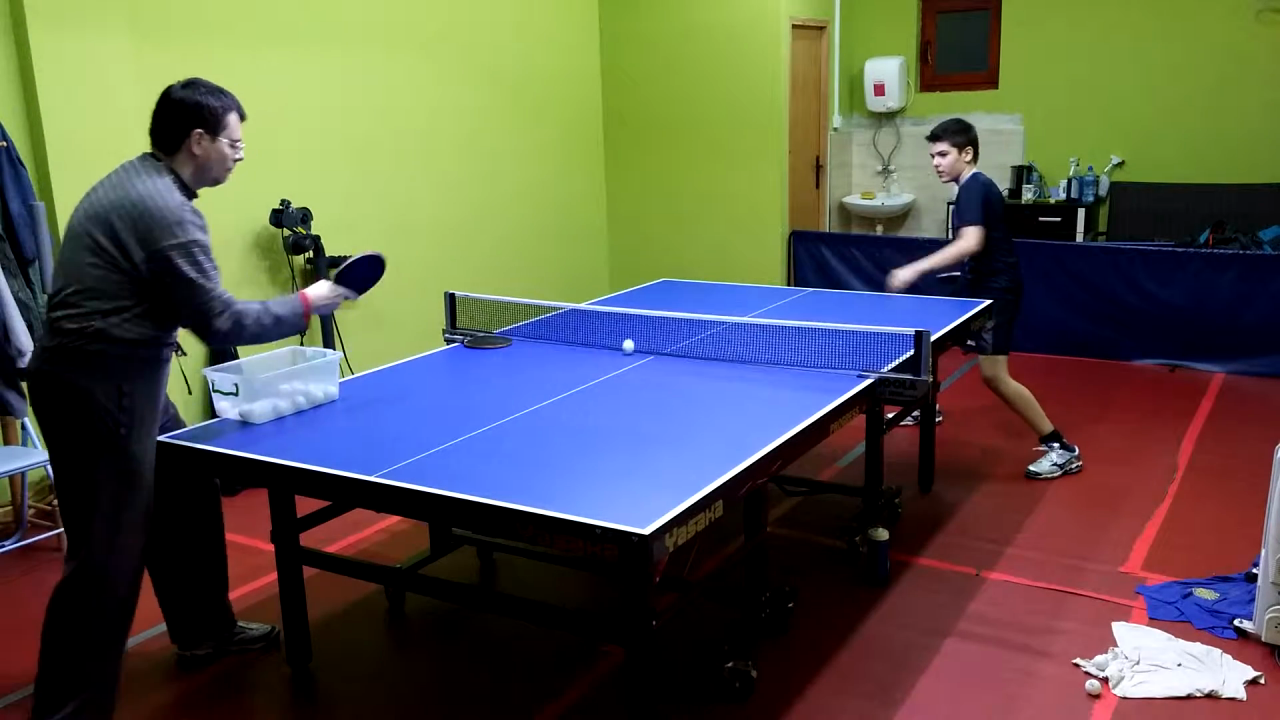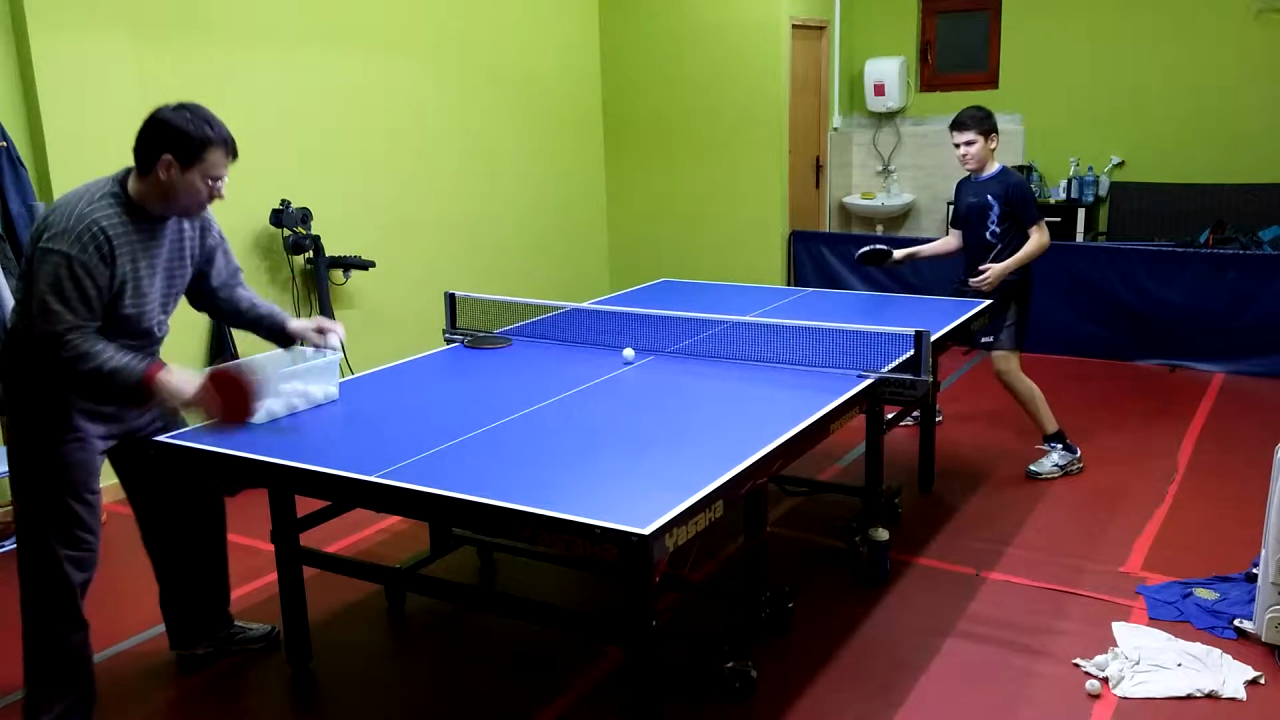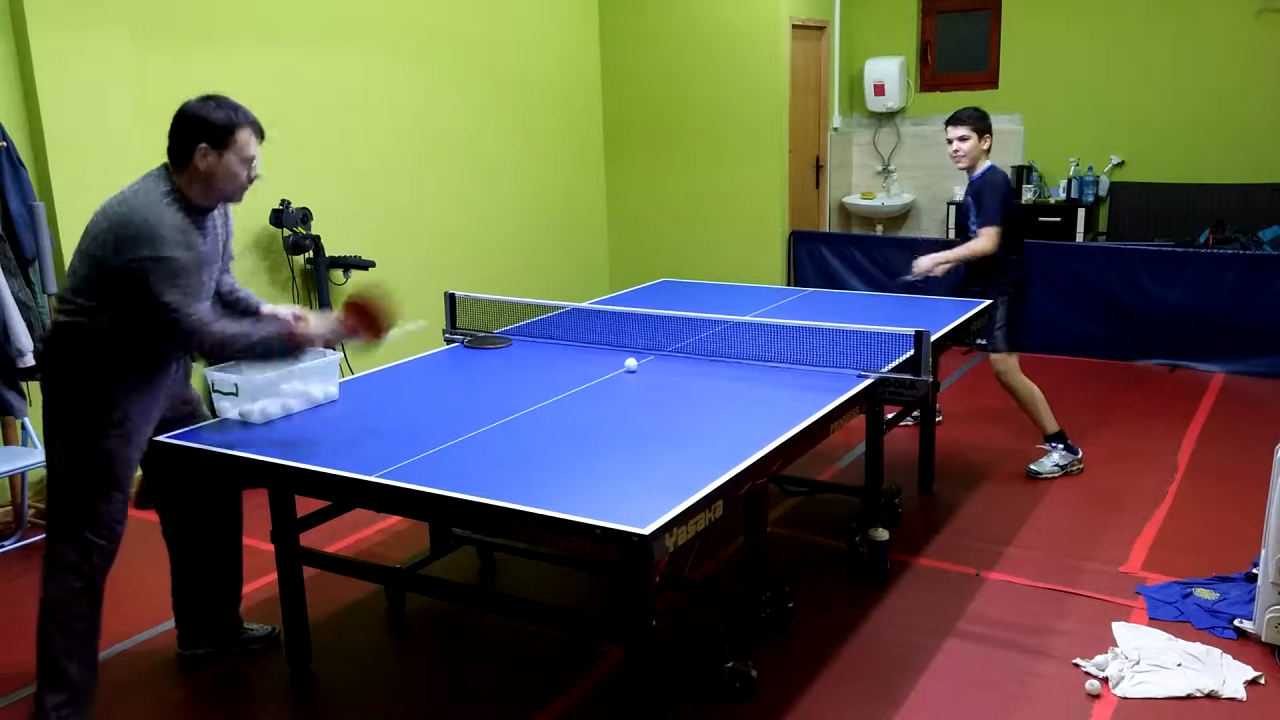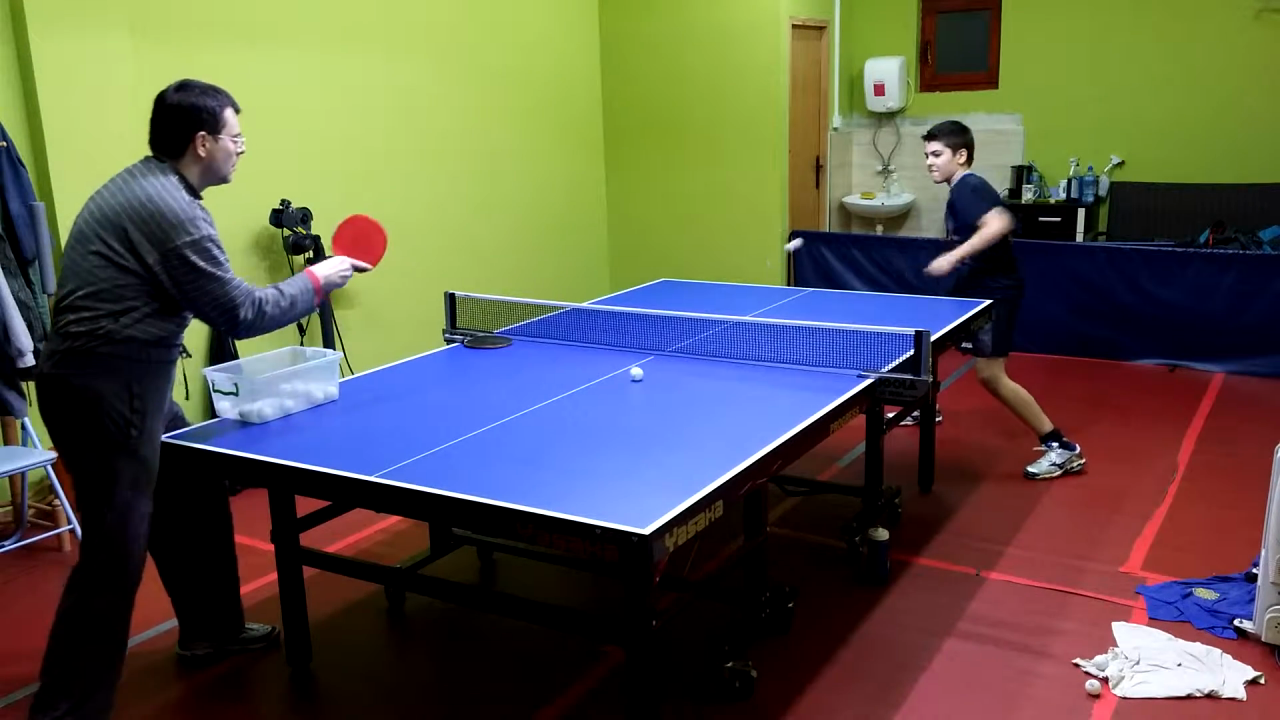
dt=0.4s
person 1, frame 1
left shoulder: (142, 184)
right shoulder: (164, 211)
right elbow: (221, 323)
left wrist: (184, 312)
right wrist: (305, 304)
left hip: (125, 377)
right hip: (95, 389)
left knee: (187, 499)
right knee: (108, 557)
left ankle: (203, 627)
person 1, frame 2
left shoulder: (190, 219)
right shoulder: (79, 228)
left elbow: (222, 291)
right elbow: (64, 344)
left wrist: (289, 327)
right wrist: (154, 380)
left hip: (140, 386)
right hip: (58, 397)
left knee: (192, 501)
right knee: (64, 559)
left ankle: (202, 628)
person 1, frame 3
left shoulder: (212, 207)
right shoulder: (149, 223)
left elbow: (212, 285)
right elbow: (197, 332)
left wrist: (268, 314)
right wrist: (294, 334)
left hip: (162, 375)
right hip: (97, 386)
left knee: (210, 496)
right knee: (86, 544)
left ankle: (210, 628)
person 1, frame 4
left shoulder: (147, 187)
right shoulder: (169, 211)
right elbow: (239, 314)
right wrist: (316, 280)
left hip: (126, 379)
right hip: (101, 390)
left knee: (195, 498)
right knee: (115, 553)
left ankle: (210, 627)
person 2, frame 1
left shoulder: (973, 189)
right shoulder: (981, 187)
left elbow: (972, 243)
left wrist: (914, 269)
left hip: (994, 292)
right hip: (980, 288)
left knee: (994, 374)
left ankle: (1061, 447)
person 2, frame 2
left shoulder: (1013, 184)
right shoulder: (963, 187)
left elbow: (1041, 239)
left wrist: (1004, 268)
right wrist: (908, 252)
left hip: (1006, 290)
right hip: (971, 287)
left knee: (1005, 368)
left ankle: (1063, 448)
person 2, frame 3
left shoulder: (993, 182)
right shoulder: (976, 184)
left elbow: (987, 244)
left wrist: (936, 258)
right wrist: (948, 262)
left hip: (1001, 289)
right hip: (975, 286)
left knee: (1004, 368)
left ankle: (1063, 448)
person 2, frame 4
left shoulder: (966, 189)
right shoulder: (973, 187)
left elbow: (999, 226)
right elbow: (986, 239)
left wrist: (953, 257)
left hip: (994, 292)
right hip: (974, 289)
left knee: (991, 374)
left ankle: (1062, 447)
